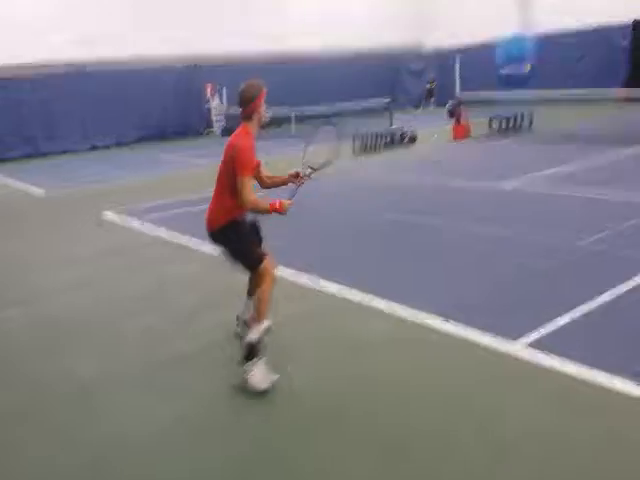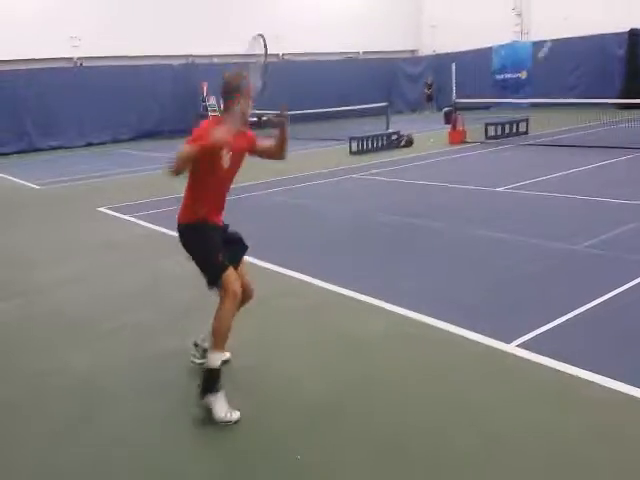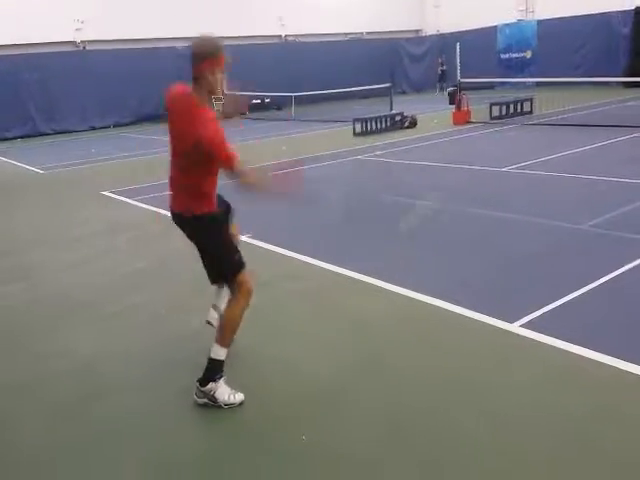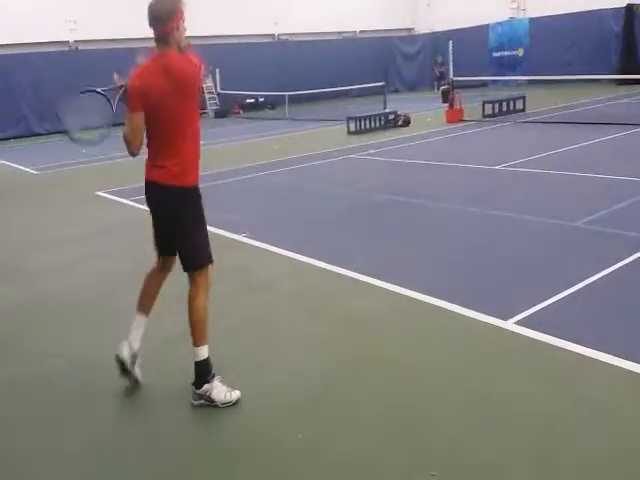
dt=0.4s
person 1, frame 1
left shoulder: (245, 139)
right shoulder: (242, 144)
left elbow: (263, 179)
right elbow: (248, 201)
left wrist: (288, 178)
right wrist: (277, 206)
left hip: (230, 217)
right hip: (225, 222)
left knee: (260, 261)
right knee: (267, 271)
left ankle: (247, 318)
right ankle: (252, 359)
person 1, frame 2
left shoulder: (243, 135)
right shoulder: (208, 130)
left elbow: (277, 153)
right elbow: (176, 168)
left wrist: (282, 128)
right wrist: (210, 142)
left hip: (215, 222)
right hip: (195, 225)
left knee: (245, 288)
right knee: (231, 290)
left ankle: (210, 345)
right ankle: (210, 388)
person 1, frame 3
left shoulder: (177, 94)
right shoulder: (203, 130)
right elbow: (243, 177)
left hip: (193, 200)
right hip: (197, 212)
left knee: (231, 237)
right knee: (244, 287)
left ankle: (219, 306)
right ankle: (209, 381)
person 1, frame 4
left shoulder: (139, 77)
right shoulder: (190, 68)
left elbow: (133, 147)
left wrist: (133, 105)
left hip: (154, 184)
right hip: (181, 187)
left knee: (164, 261)
right knee: (200, 279)
left ankle: (132, 346)
right ankle: (203, 381)
